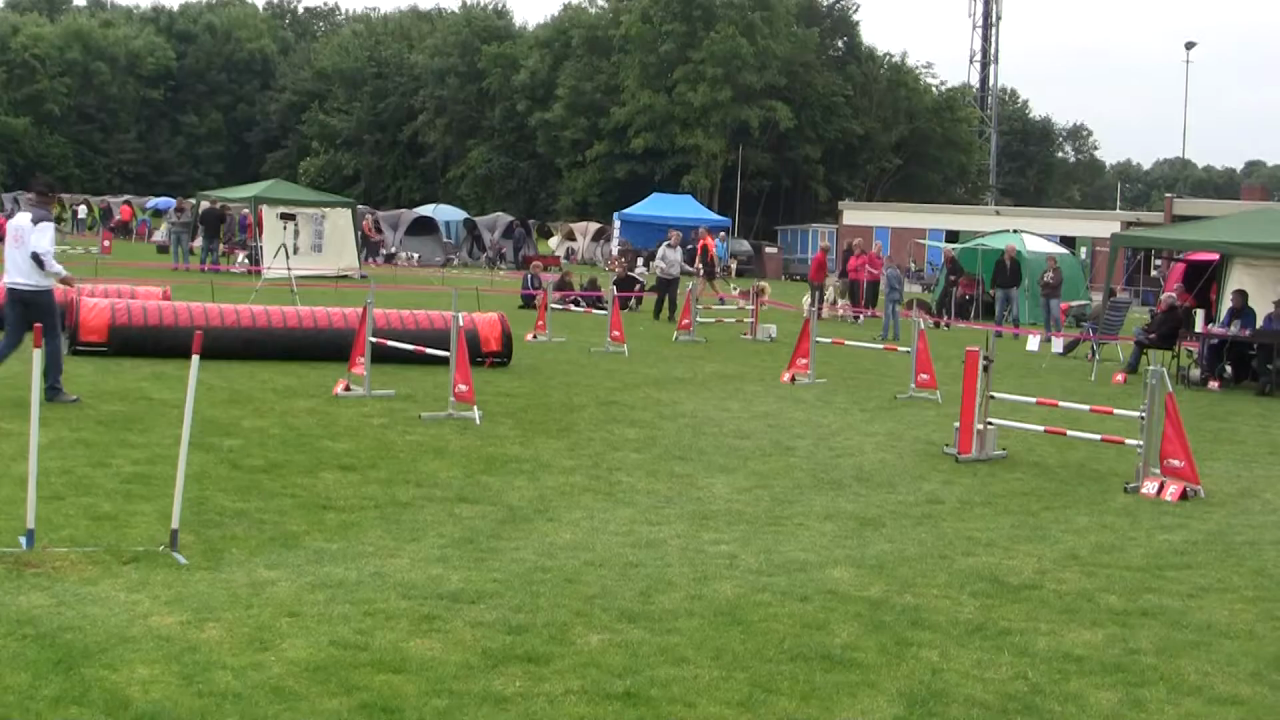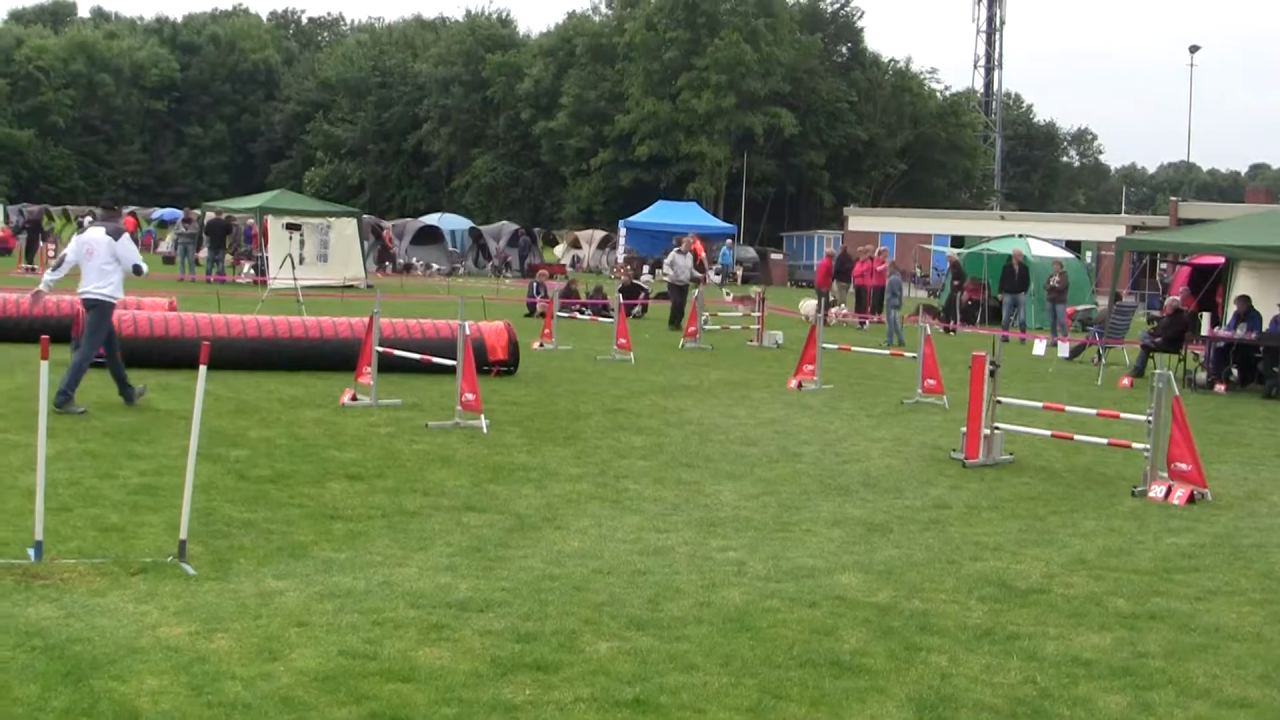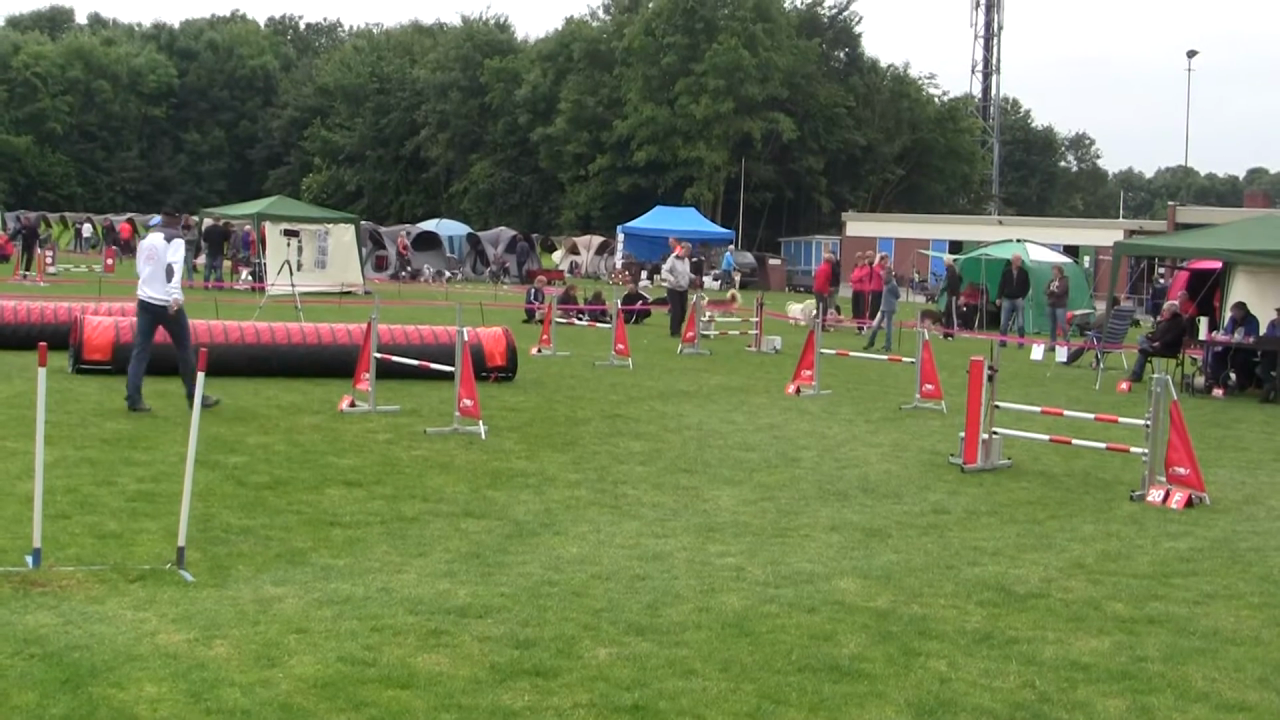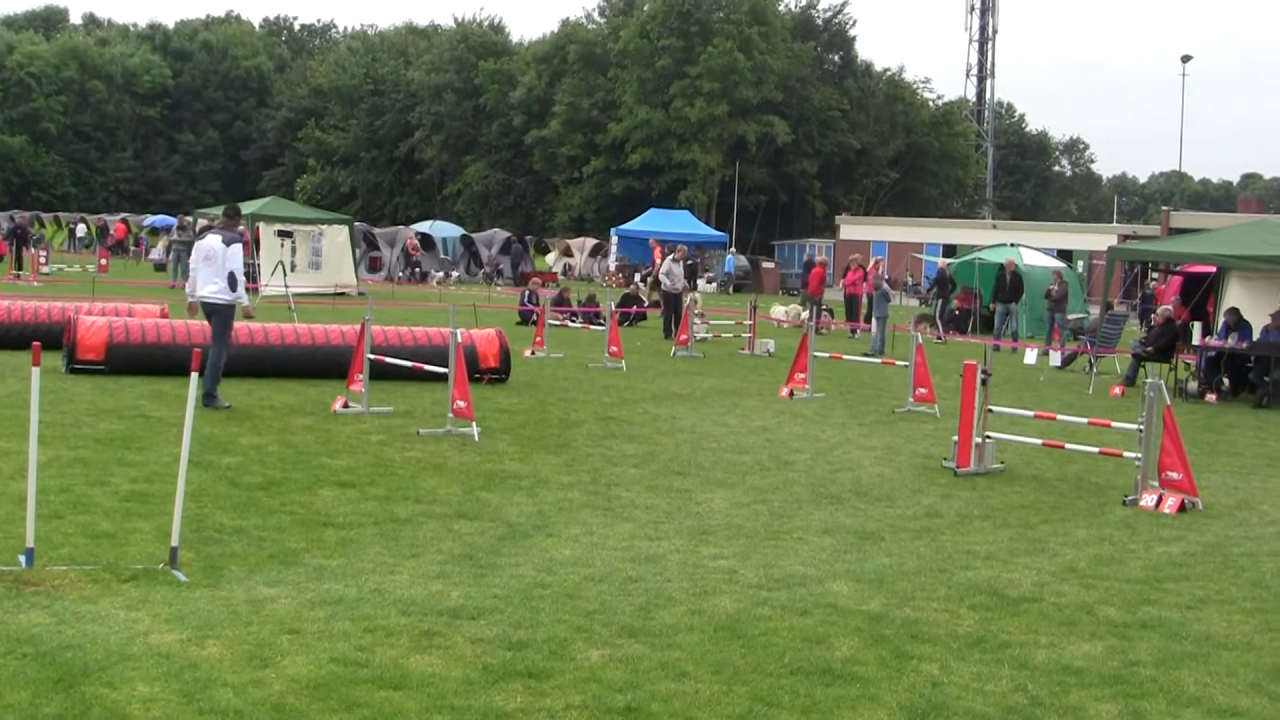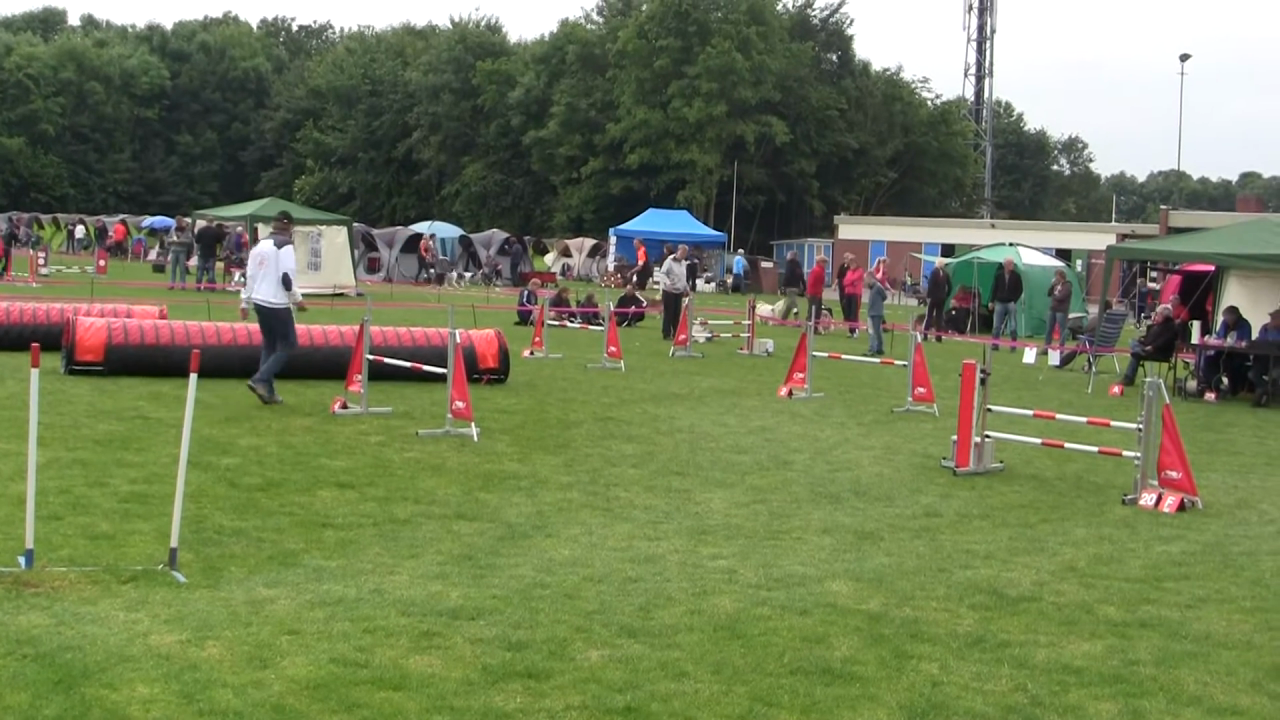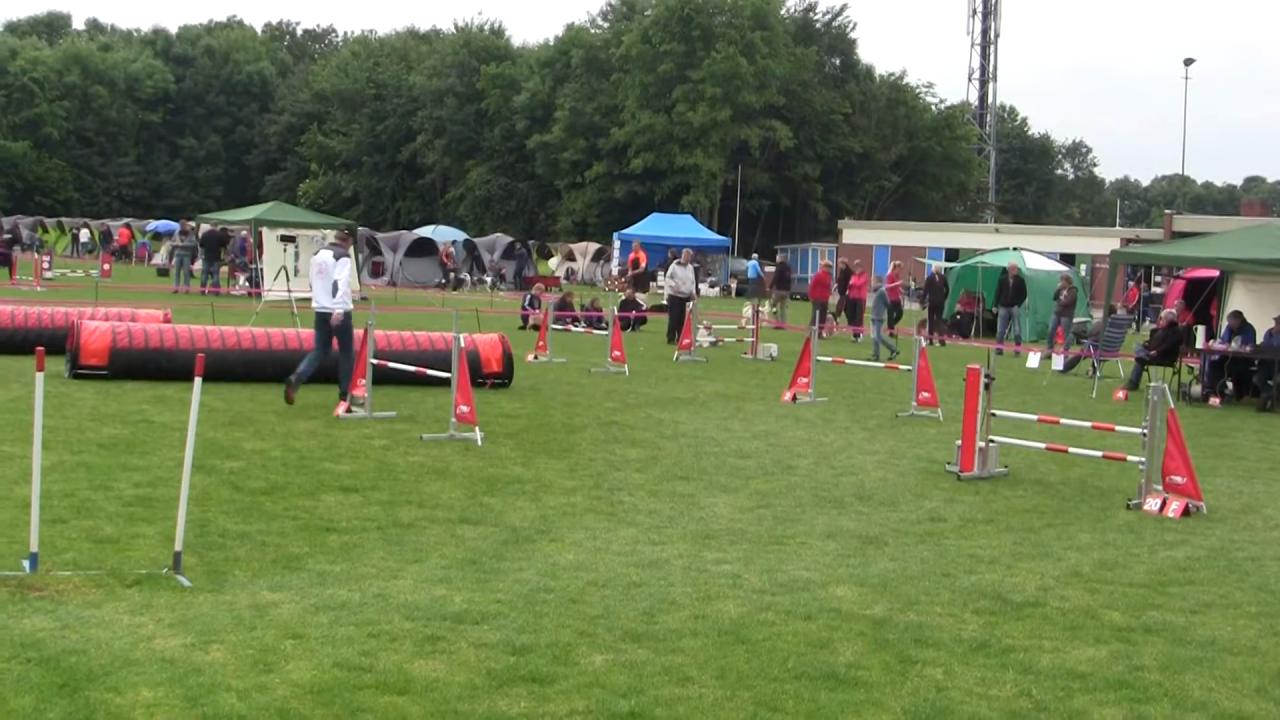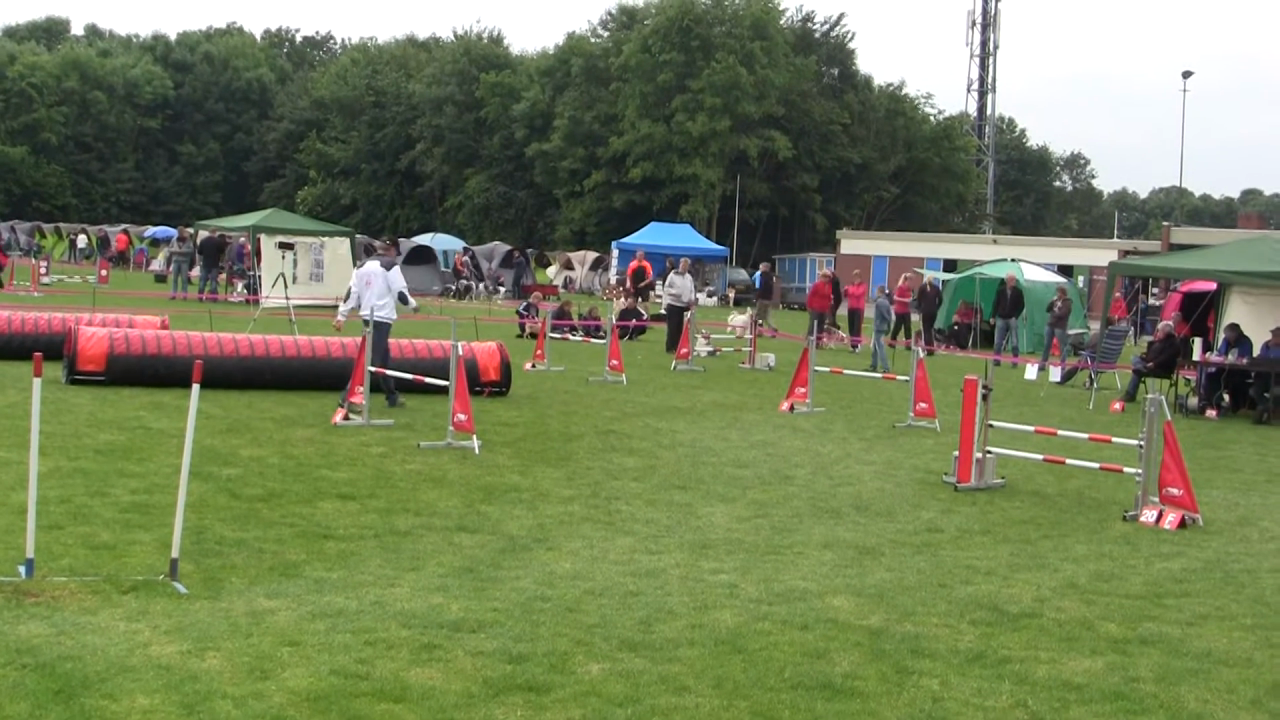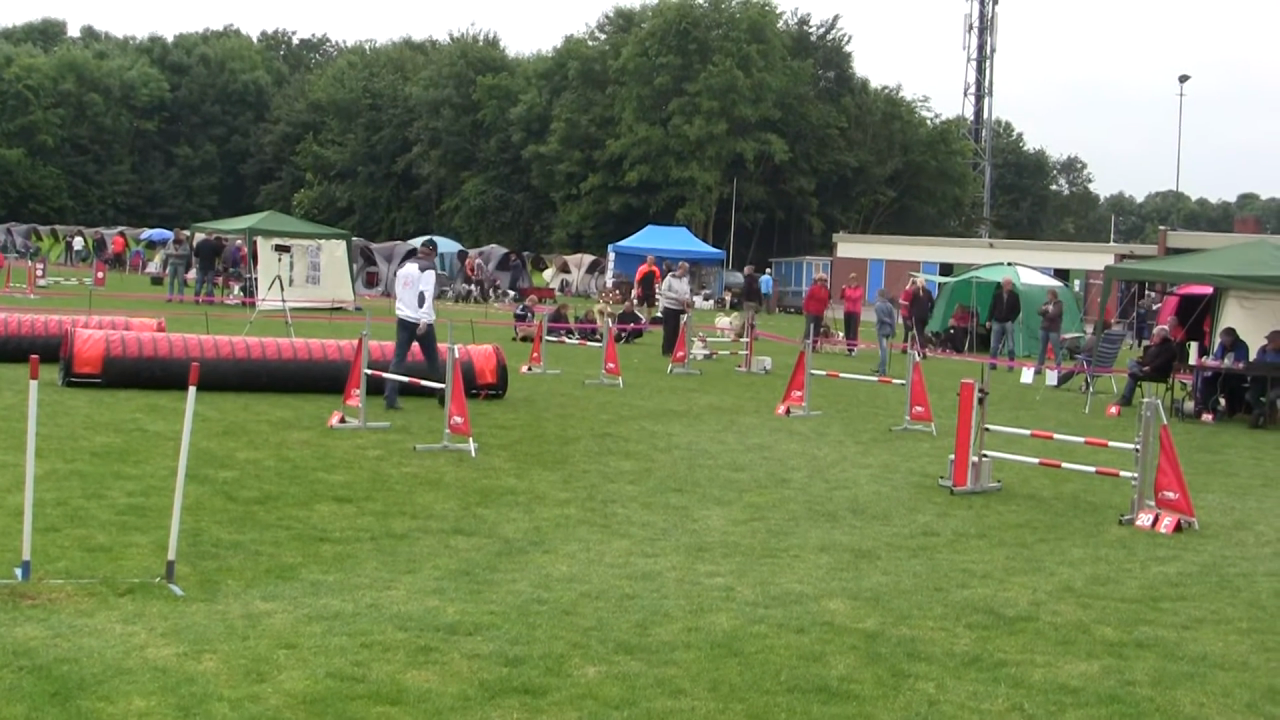
dt=0.4s
person 1, frame 1
right shoulder: (44, 220)
right elbow: (39, 254)
right wrist: (61, 274)
right hip: (38, 287)
right knee: (52, 337)
right ankle: (53, 389)
person 1, frame 2
left shoulder: (84, 234)
right shoulder: (117, 234)
left elbow: (64, 260)
right elbow: (136, 267)
left wrist: (44, 285)
right wrist: (143, 269)
left hip: (87, 296)
right hip: (105, 298)
left knee: (111, 343)
right knee: (87, 348)
left ankle: (128, 392)
right ankle: (64, 398)
person 1, frame 3
left shoulder: (146, 239)
right shoulder: (175, 239)
right elbow: (173, 267)
right wrist: (175, 295)
left hip: (145, 301)
right hip: (169, 302)
left knee: (141, 349)
right knee: (184, 349)
left ankle: (133, 398)
right ankle: (195, 396)
person 1, frame 4
left shoulder: (203, 239)
right shoulder: (233, 241)
left elbow: (193, 270)
right elbow: (234, 274)
left wrist: (192, 297)
right wrist: (245, 303)
left hip: (205, 299)
right hip: (223, 301)
left knee: (221, 345)
right knee: (219, 348)
left ankle: (210, 392)
right ankle: (209, 396)
person 1, frame 5
left shoulder: (258, 245)
right shoulder: (285, 244)
left elbow: (249, 276)
right elbow: (287, 275)
left wrist: (244, 302)
right wrist: (297, 299)
left hip: (259, 302)
right hip: (279, 304)
left knee: (269, 346)
right knee: (287, 347)
left ankle: (268, 392)
right ankle: (259, 380)
person 1, frame 6
left shoulder: (317, 254)
right shoulder: (343, 256)
right elbow: (340, 283)
right wrist: (339, 309)
left hip: (320, 309)
right hip: (337, 310)
left knee: (319, 351)
right knee: (346, 353)
left ankle: (296, 379)
right ankle: (344, 395)
person 1, frame 7
left shoulder: (363, 266)
right shoulder: (390, 265)
left elbow: (352, 292)
right elbow: (400, 291)
left wrist: (341, 315)
right wrist: (412, 305)
left hip: (367, 317)
right hip: (382, 318)
left knee: (383, 357)
right knee: (374, 361)
left ankle: (392, 397)
right ankle: (348, 397)
person 1, frame 8
left shoulder: (404, 267)
right shoulder: (428, 269)
right elbow: (425, 294)
right wrist: (424, 319)
left hip: (403, 318)
right hip: (422, 322)
left knee: (399, 358)
right knee: (432, 359)
left ankle: (390, 396)
right ankle: (442, 396)
